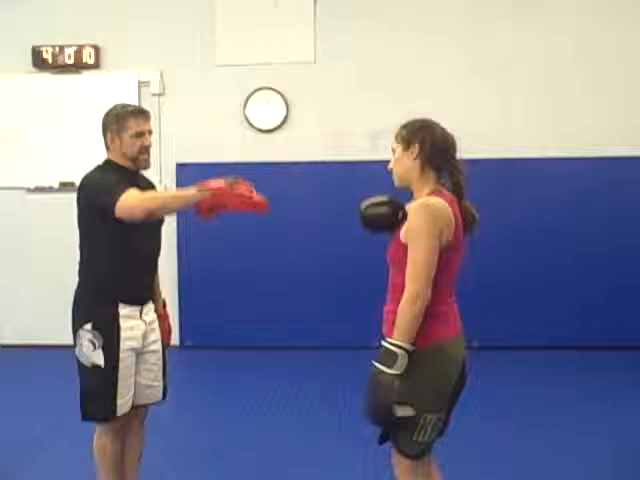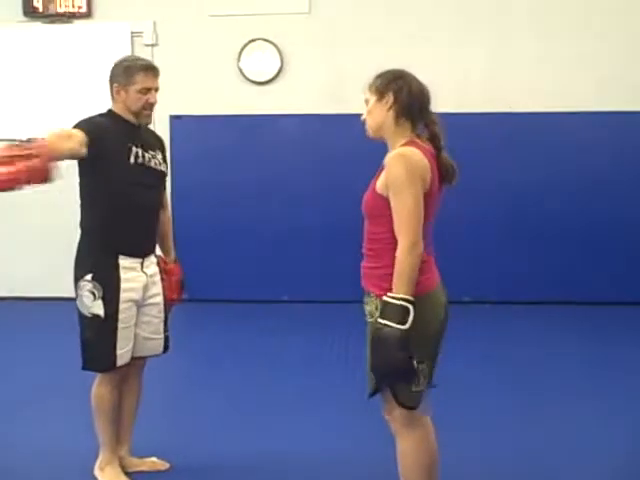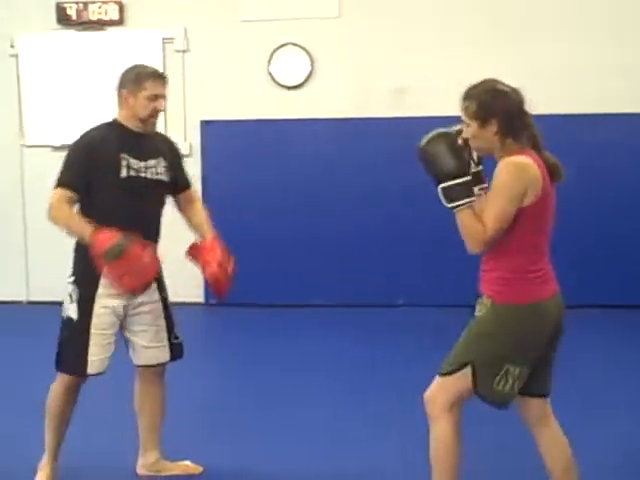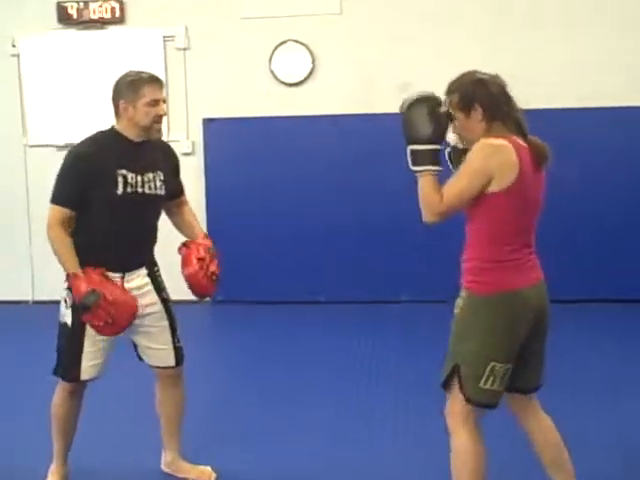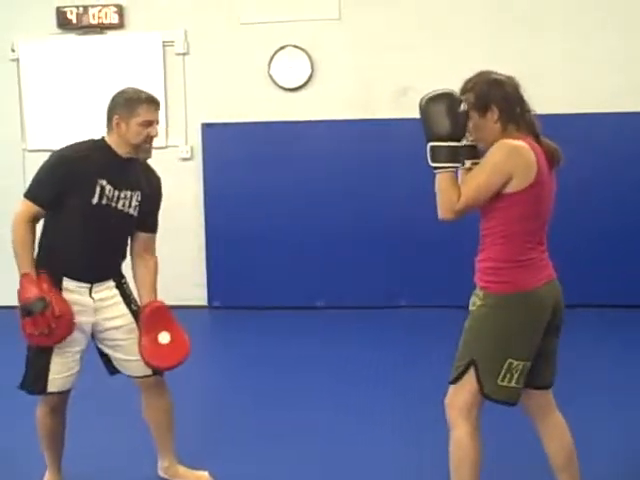
dt=1s
person 1, frame 1
left shoulder: (145, 186)
right shoulder: (98, 183)
right elbow: (137, 209)
left wrist: (158, 304)
right wrist: (201, 194)
left hip: (143, 314)
right hip: (106, 317)
left knee: (137, 413)
right knee: (111, 419)
person 1, frame 2
left shoulder: (153, 141)
right shoulder: (101, 130)
left wrist: (169, 259)
left hip: (145, 266)
right hip: (106, 267)
left knee: (137, 363)
right knee: (110, 368)
person 1, frame 3
left shoulder: (165, 148)
right shoulder: (93, 145)
left elbow: (188, 200)
right elbow: (58, 208)
left wrist: (211, 244)
right wrist: (101, 241)
left hip: (146, 273)
right hip: (101, 276)
left knee: (153, 367)
right knee: (73, 374)
person 1, frame 4
left shoulder: (163, 154)
right shoulder: (87, 156)
left elbow: (177, 204)
right elbow: (57, 223)
left wrist: (199, 240)
right wrist: (78, 281)
left hip: (143, 277)
right hip: (94, 281)
left knee: (170, 369)
right knee: (73, 381)
person 1, frame 5
left shoulder: (147, 181)
right shoulder: (69, 162)
left elbow: (144, 251)
right elbow: (23, 220)
left wrist: (149, 306)
right wrist: (30, 281)
left hip: (110, 289)
right hip: (59, 291)
left knee: (153, 377)
right knee: (53, 396)
person 2, frame 1
left shoulder: (428, 210)
right shoulder: (442, 204)
left elbow: (417, 294)
left wrist: (390, 365)
right wrist: (400, 219)
left hip: (423, 351)
right hip: (440, 345)
person 2, frame 2
left shoulder: (402, 160)
right shoulder: (422, 154)
left elbow: (410, 246)
right elbow: (442, 178)
left wrist: (395, 317)
left hip: (402, 301)
right hip: (420, 296)
left knee: (403, 416)
right knee: (412, 411)
person 2, frame 3
left shoulder: (515, 169)
right shoulder: (530, 163)
left elbow: (478, 240)
right elbow: (492, 220)
left wrist: (453, 183)
right wrist: (467, 178)
left hip: (513, 307)
right hip: (540, 303)
left knee: (440, 401)
right knee: (537, 414)
person 2, frame 4
left shoulder: (490, 151)
right shoulder: (525, 151)
left elbow: (434, 212)
left wrist: (423, 149)
right wrist: (461, 159)
left hip: (493, 299)
right hip: (528, 293)
left knee: (460, 414)
right knee: (525, 404)
person 2, frame 5
left shoulder: (509, 152)
right shoulder: (533, 151)
left elbow: (450, 208)
right elbow: (476, 196)
left wrist: (444, 146)
right wrist: (465, 154)
left hip: (509, 299)
right hip: (539, 292)
left knee: (460, 408)
right knee: (540, 403)
